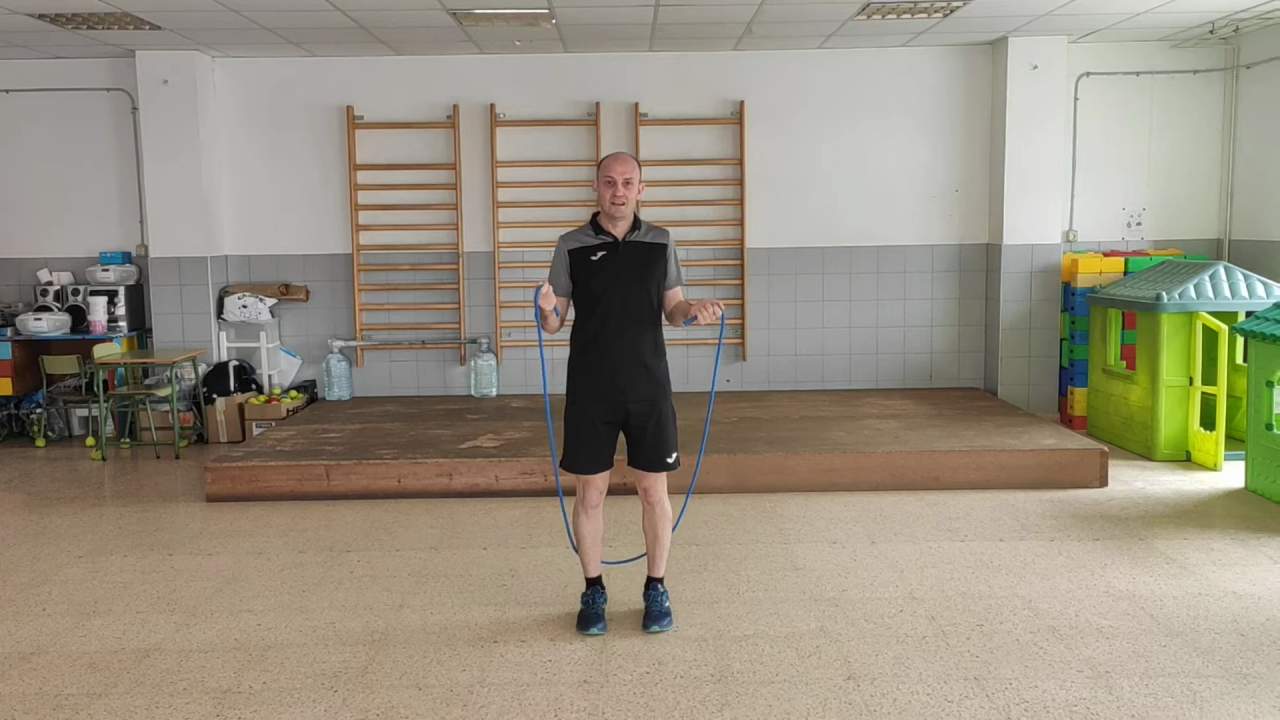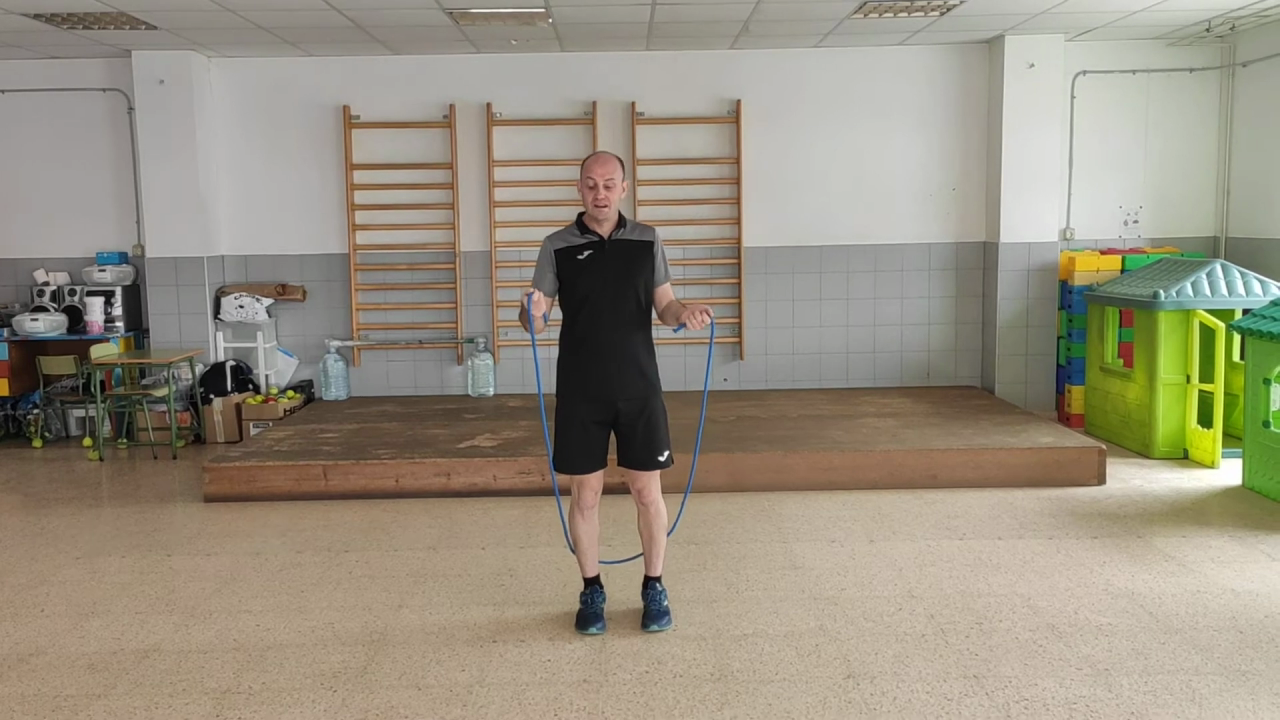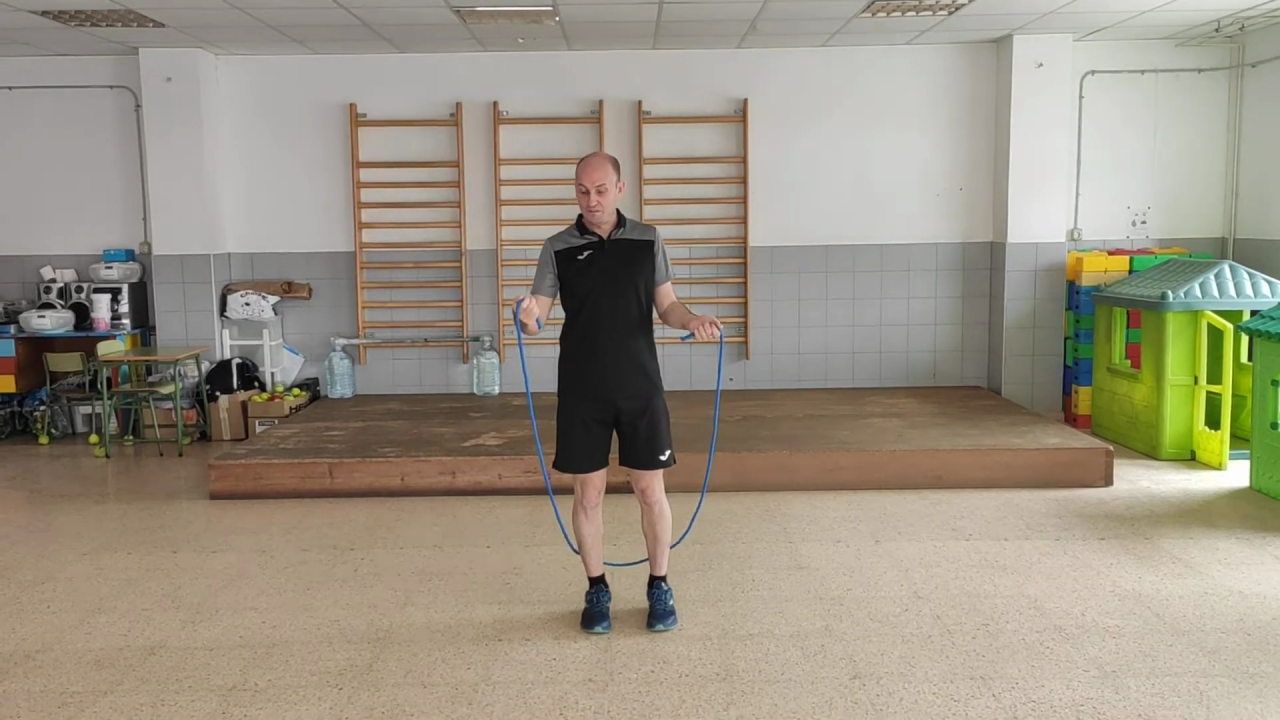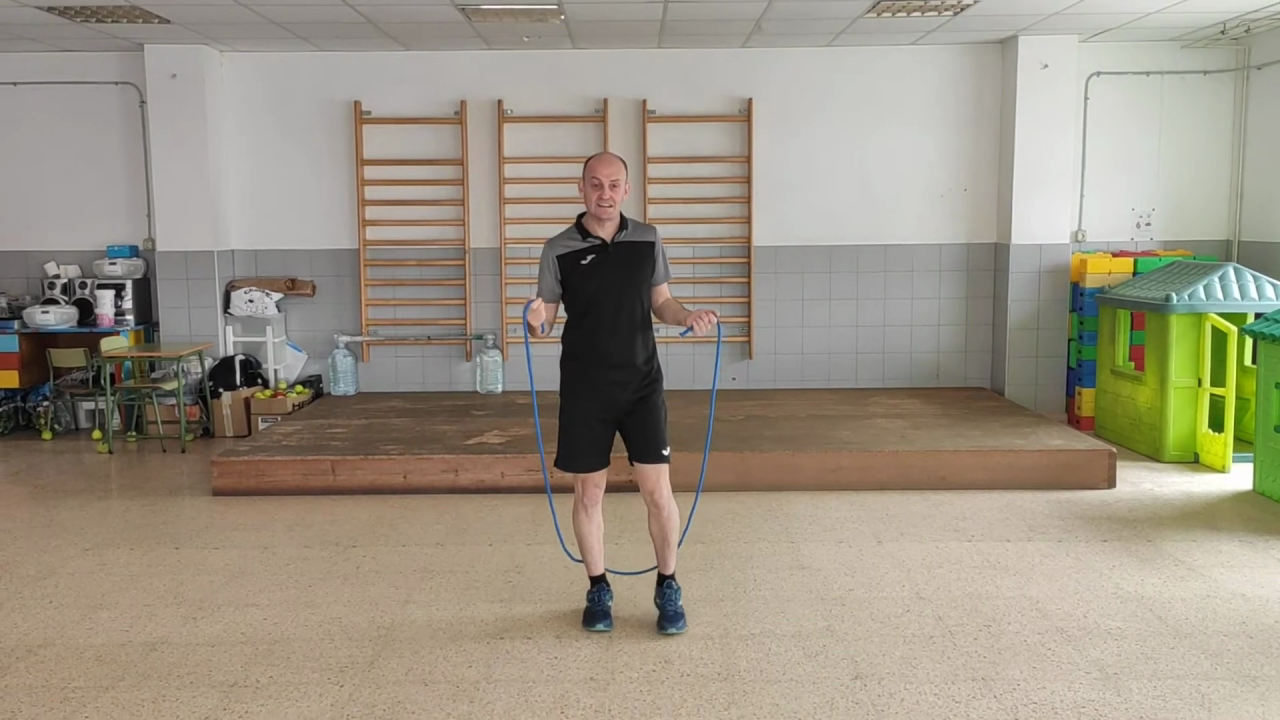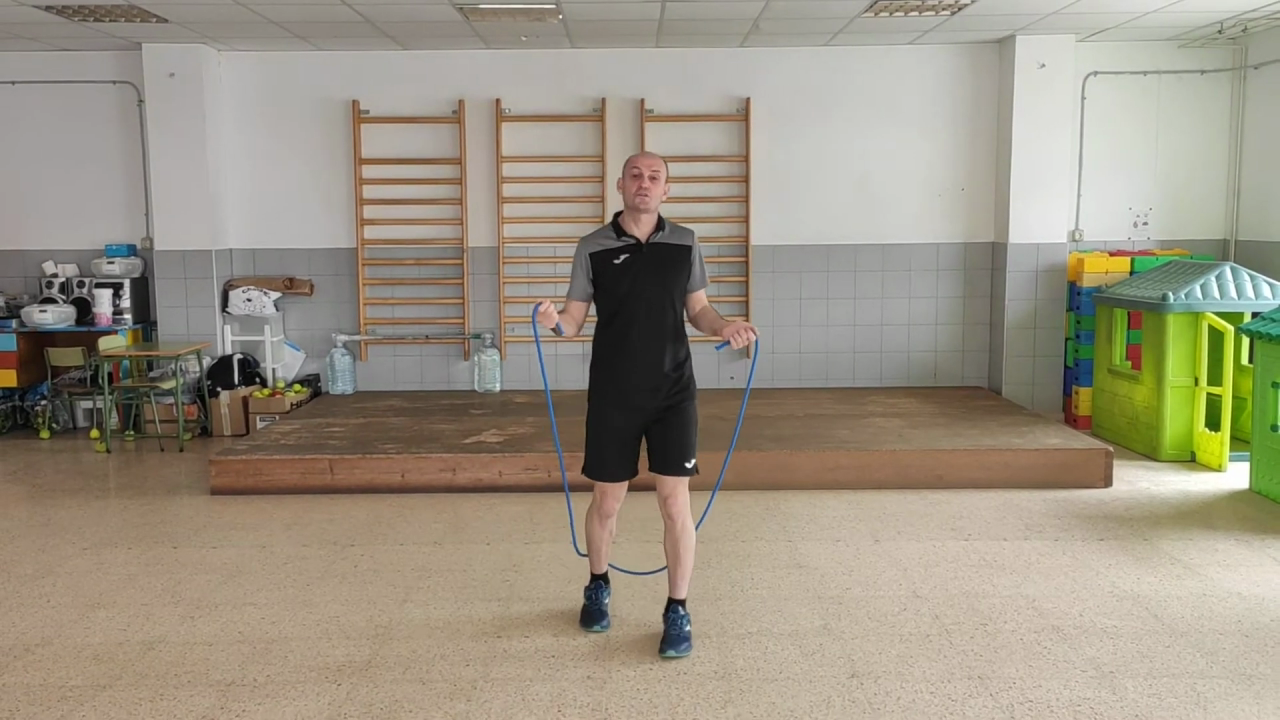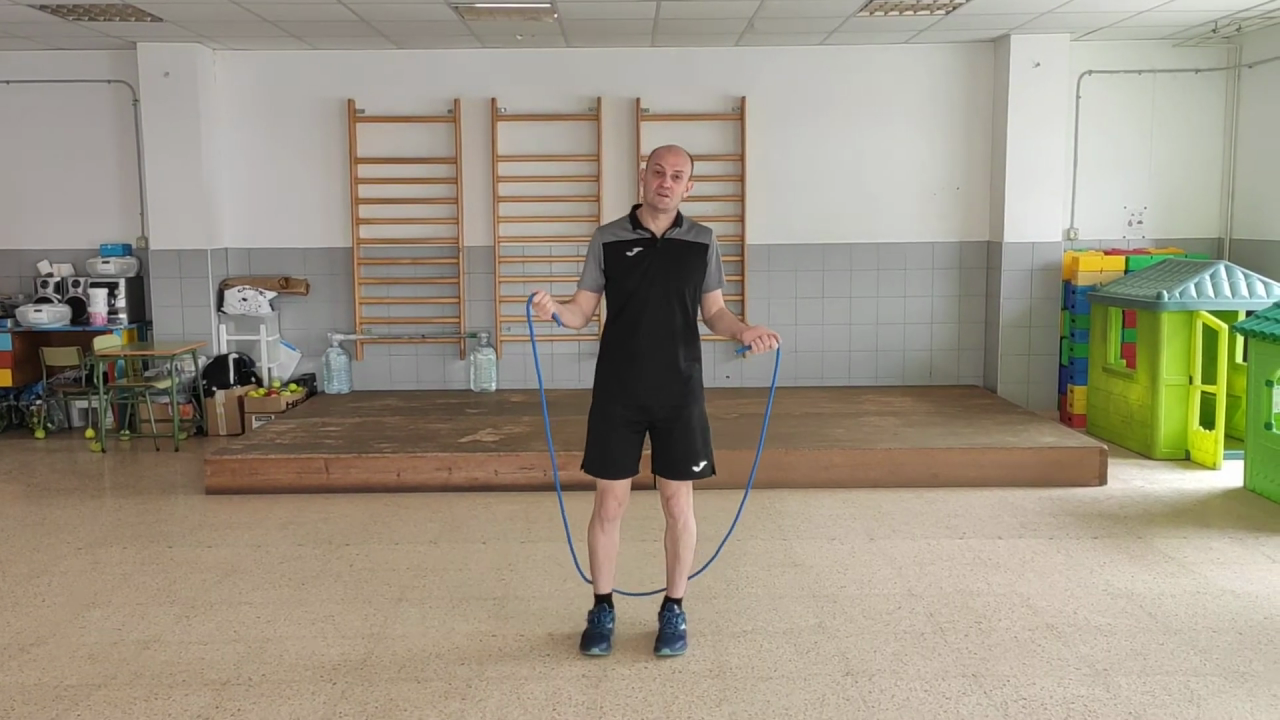
dt=0.5s
person 1, frame 1
left shoulder: (660, 242)
right shoulder: (571, 246)
left elbow: (672, 309)
right elbow: (554, 323)
left wrist: (694, 309)
right wrist: (545, 309)
left hip: (648, 389)
right hip: (590, 392)
left knee: (654, 491)
right knee: (590, 493)
left ankle: (656, 588)
right ankle: (593, 591)
person 1, frame 2
left shoulder: (647, 240)
right shoulder: (557, 246)
left elbow: (663, 305)
right elbow: (536, 322)
left wrist: (684, 312)
right wrist: (531, 313)
left hip: (639, 388)
right hip: (580, 392)
left knee: (647, 491)
right knee: (585, 494)
left ankle: (654, 587)
right ankle: (592, 590)
person 1, frame 3
left shoulder: (648, 239)
right shoulder: (558, 248)
left elbow: (666, 305)
right elbow: (538, 315)
left wrist: (693, 320)
right wrist: (527, 317)
left hip: (641, 387)
right hip: (582, 391)
left knee: (651, 490)
right knee: (588, 493)
left ankle: (659, 587)
right ankle: (597, 590)
person 1, frame 4
left shoulder: (648, 239)
right shoulder: (558, 250)
left elbow: (660, 302)
right elbow: (545, 323)
left wrist: (689, 315)
right wrist: (534, 321)
left hip: (642, 384)
right hip: (584, 390)
left knee: (657, 489)
right knee: (588, 492)
left ankle: (667, 587)
right ankle: (599, 589)
person 1, frame 5
left shoulder: (685, 243)
right shoulder: (592, 248)
left elbow: (698, 309)
right elbow: (574, 321)
left wrist: (724, 326)
right wrist: (551, 320)
left hip: (673, 393)
right hip: (612, 395)
left knee: (675, 502)
right knee: (606, 502)
left ankle: (678, 611)
right ankle: (598, 584)
person 1, frame 6
left shoulder: (702, 241)
right shoulder: (608, 239)
left elbow: (713, 311)
right elbow: (582, 311)
left wrist: (743, 330)
right wrist: (553, 309)
left hip: (680, 394)
right hip: (617, 394)
left knee: (678, 503)
right knee: (609, 504)
left ankle: (673, 609)
right ankle: (602, 608)
